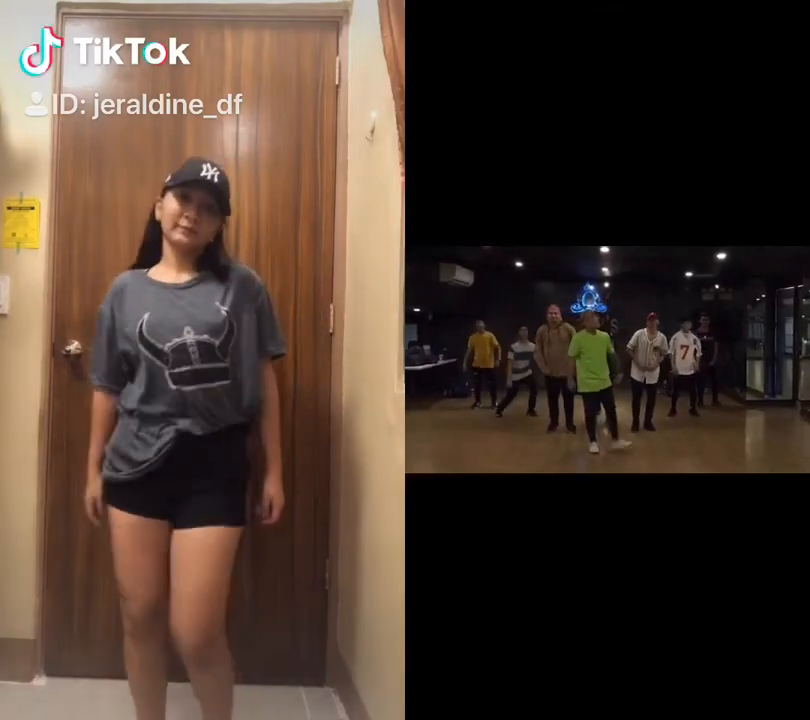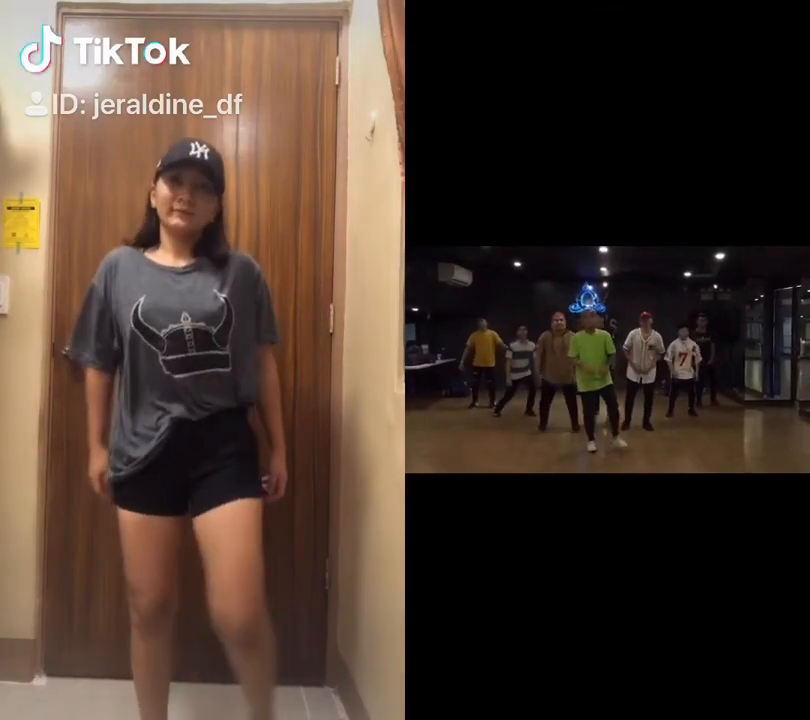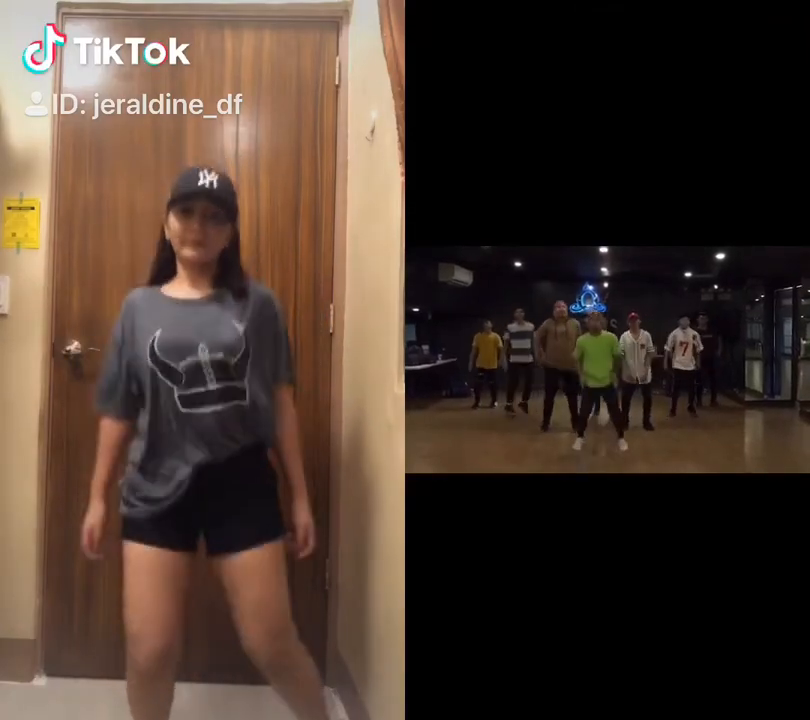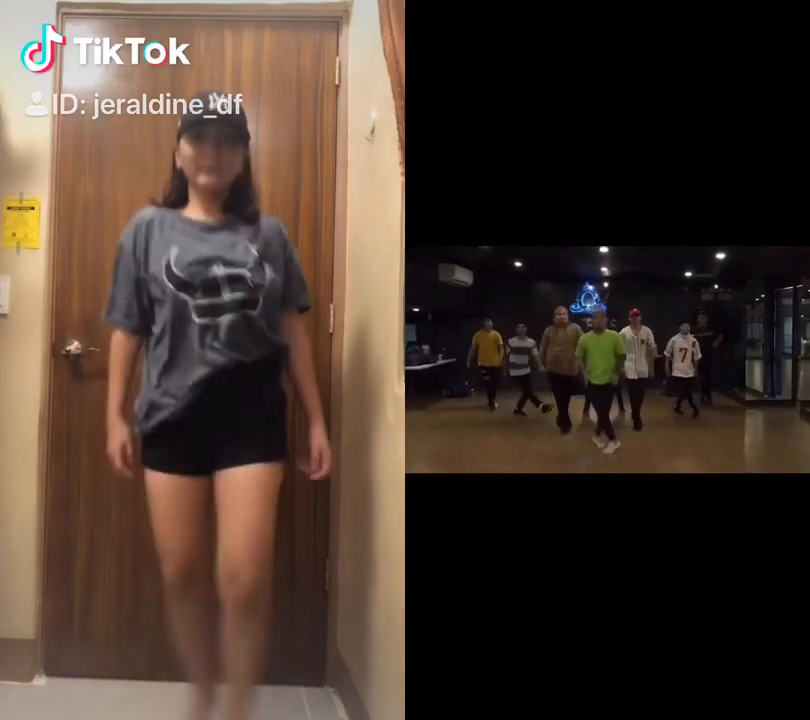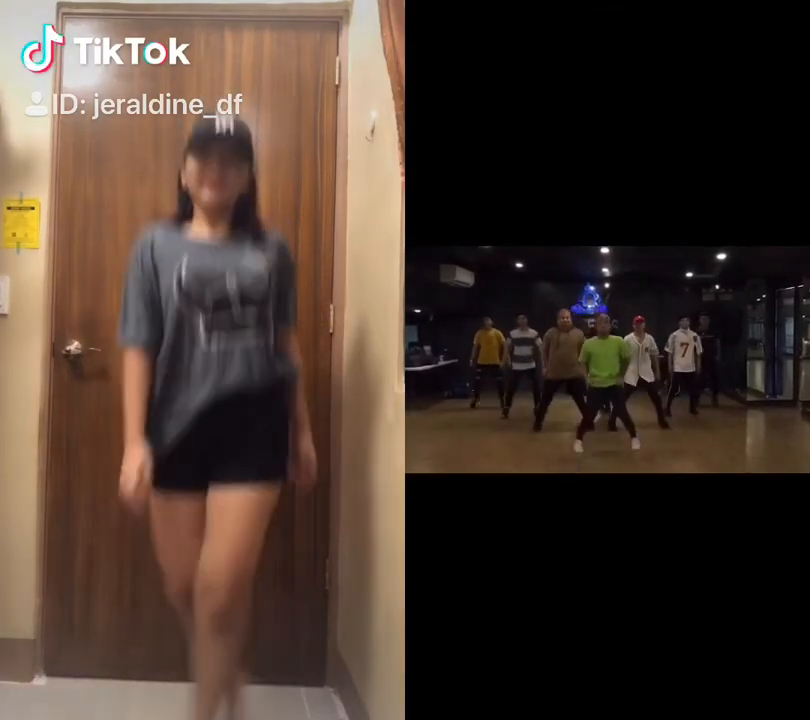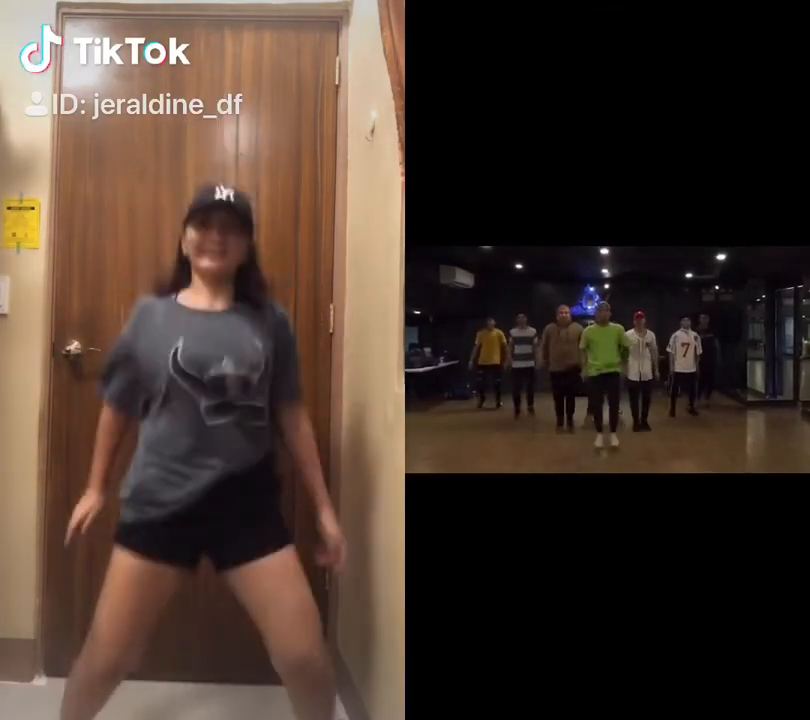
dt=0.3s
person 1, frame 1
left shoulder: (241, 286)
right shoulder: (126, 290)
left elbow: (264, 382)
right elbow: (108, 388)
left wrist: (274, 470)
right wrist: (94, 469)
left hip: (215, 467)
right hip: (138, 466)
left knee: (195, 631)
right knee: (140, 616)
person 1, frame 2
left shoulder: (240, 273)
right shoulder: (118, 269)
left elbow: (263, 363)
right elbow: (98, 364)
left wrist: (278, 448)
right wrist: (97, 446)
left hip: (223, 447)
right hip: (143, 452)
left knee: (239, 614)
right knee: (150, 609)
person 1, frame 3
left shoulder: (256, 305)
right shoulder: (139, 307)
left elbow: (281, 404)
right elbow: (118, 411)
left wrist: (300, 495)
right wrist: (96, 499)
left hip: (241, 485)
right hip: (157, 491)
left knee: (272, 646)
right knee: (148, 653)
person 1, frame 4
left shoulder: (268, 235)
right shoulder: (147, 229)
left elbow: (294, 329)
right elbow: (126, 331)
left wrist: (317, 421)
right wrist: (114, 417)
left hip: (250, 414)
right hip: (173, 413)
left knee: (244, 579)
right knee: (180, 577)
person 1, frame 5
left shoulder: (271, 250)
right shoulder: (157, 246)
left elbow: (285, 340)
right elbow: (137, 346)
left wrist: (302, 430)
right wrist: (134, 441)
left hip: (252, 432)
right hip: (178, 432)
left knee: (220, 593)
right knee: (184, 590)
person 1, frame 6
left shoulder: (270, 323)
right shoulder: (152, 314)
left elbow: (292, 416)
right elbow: (117, 403)
left wrist: (324, 506)
right wrist: (94, 487)
left hip: (246, 502)
right hip: (160, 501)
left knee: (305, 657)
right knee: (106, 657)
